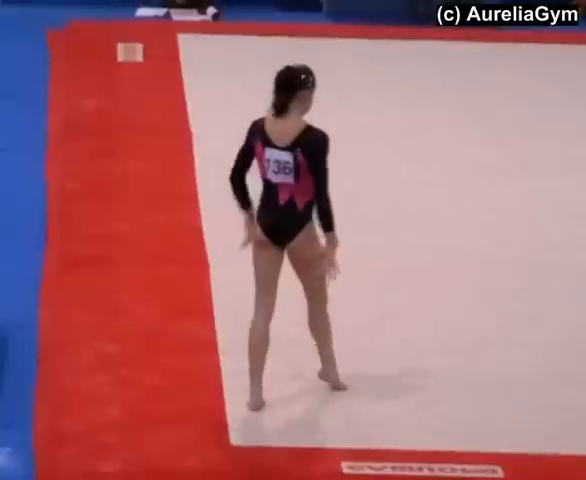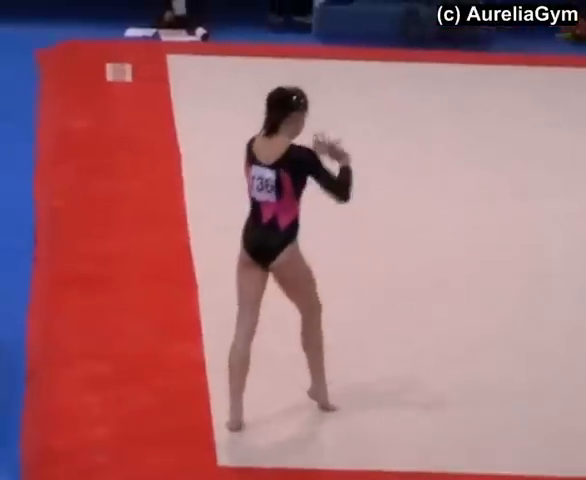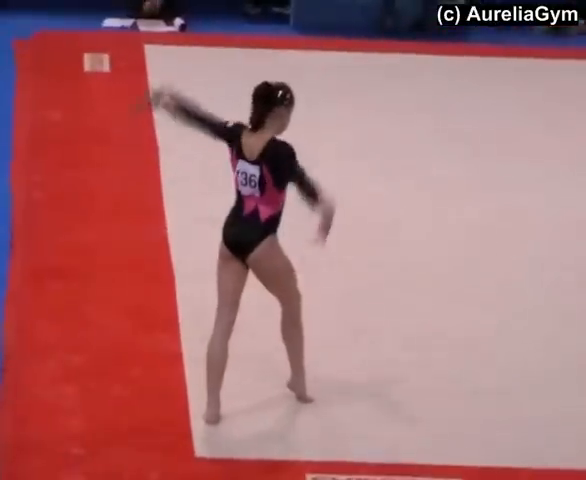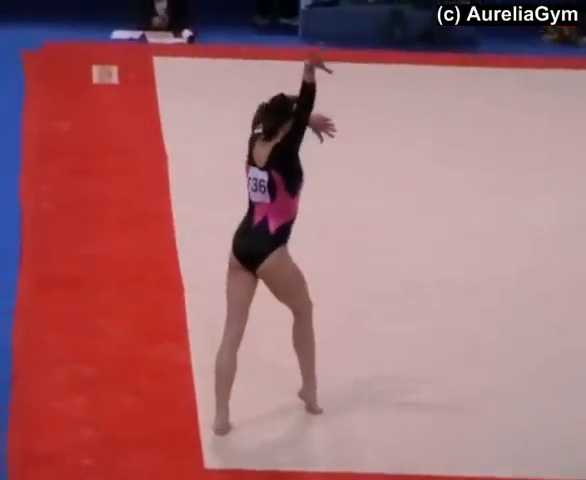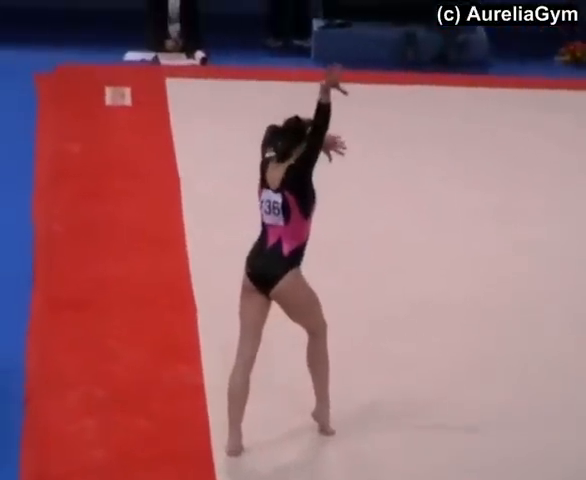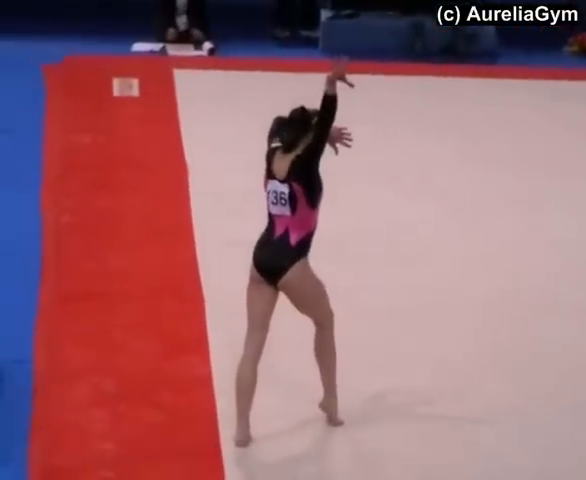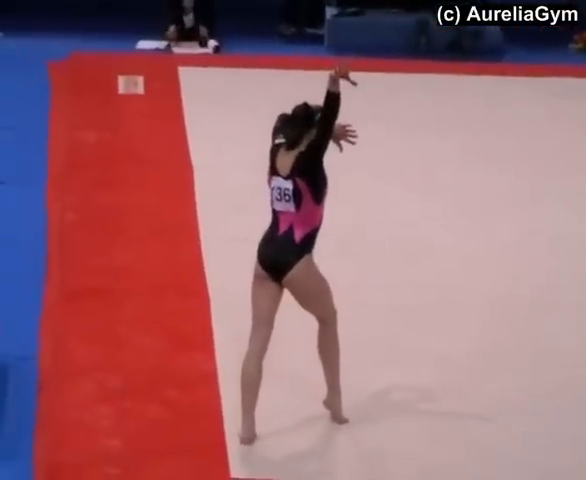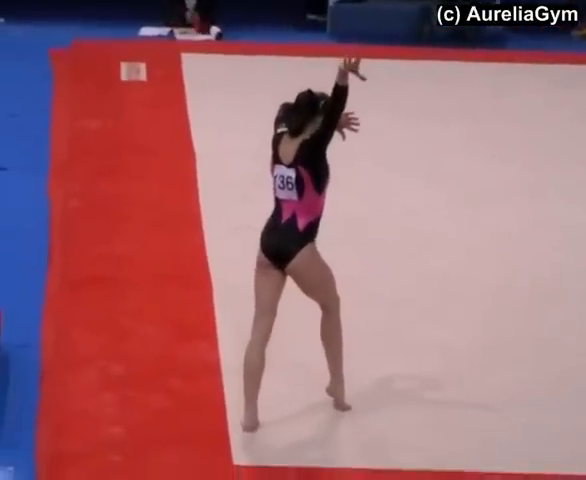
dt=0.5s
person 1, frame 1
left shoulder: (257, 129)
right shoulder: (315, 138)
left elbow: (236, 177)
right elbow: (321, 192)
left wrist: (249, 214)
right wrist: (330, 239)
left hip: (266, 223)
right hip: (298, 227)
left knee: (262, 309)
right knee: (317, 301)
left ankle: (255, 391)
right ankle: (330, 370)
person 1, frame 2
left shoulder: (252, 147)
right shoulder: (301, 156)
right elbow: (342, 193)
right wrist: (343, 161)
left hip: (251, 242)
right hip: (281, 248)
left knee: (244, 328)
right knee: (311, 312)
left ankle: (235, 412)
right ankle: (319, 390)
person 1, frame 3
left shoulder: (235, 135)
right shoulder: (281, 151)
left elbow: (202, 120)
right elbow: (299, 178)
left wrist: (168, 100)
right wrist: (322, 203)
left hip: (231, 235)
right hip: (259, 240)
left knee: (223, 322)
right knee: (291, 303)
left ankle: (212, 405)
right ankle: (299, 382)
person 1, frame 4
left shoulder: (255, 145)
right shoulder: (285, 152)
left elbow: (265, 113)
right elbow: (301, 113)
left wrist: (307, 118)
right wrist: (309, 74)
left hip: (241, 245)
right hip: (269, 251)
left knee: (232, 332)
right knee: (303, 311)
left ankle: (221, 416)
right ankle: (309, 391)
person 1, frame 5
left shoulder: (267, 166)
right shoulder: (298, 174)
left elbow: (274, 133)
right elbow: (317, 137)
left wrist: (319, 140)
right wrist: (326, 93)
left hip: (255, 267)
right hip: (282, 273)
left knee: (245, 353)
right knee: (317, 330)
left ankle: (234, 437)
right ankle: (322, 411)
person 1, frame 6
left shoulder: (273, 158)
right shoulder: (304, 165)
left elbow: (289, 127)
right elbow: (323, 129)
left wrist: (324, 134)
right wrist: (332, 85)
left hip: (262, 258)
right hip: (289, 263)
left knee: (253, 345)
right knee: (324, 322)
left ankle: (242, 428)
right ankle: (330, 402)
person 1, frame 7
left shoulder: (277, 154)
right shoulder: (309, 161)
left elbow: (288, 125)
right elbow: (325, 125)
left wrist: (330, 131)
right wrist: (334, 85)
left hip: (266, 254)
right hip: (294, 259)
left knee: (257, 340)
right knee: (328, 319)
left ankle: (247, 425)
right ankle: (334, 399)
person 1, frame 8
left shoulder: (280, 141)
right shoulder: (312, 149)
left elbow: (297, 117)
right elbow: (330, 118)
left wrist: (333, 121)
right wrist: (343, 79)
left hip: (270, 241)
right hip: (297, 247)
left knee: (260, 328)
right knee: (331, 307)
left ankle: (249, 413)
right ankle: (337, 387)
